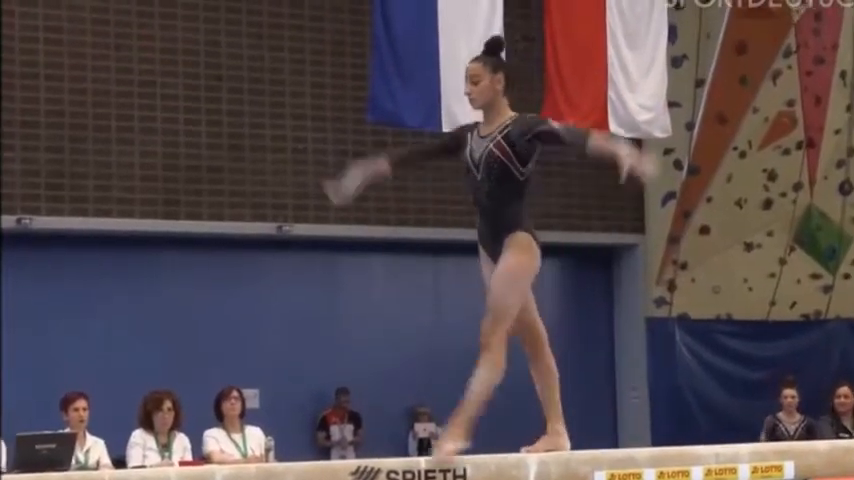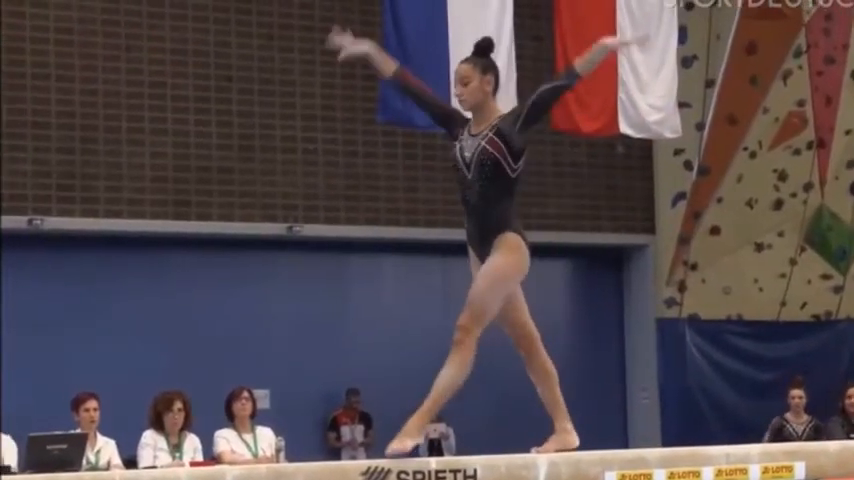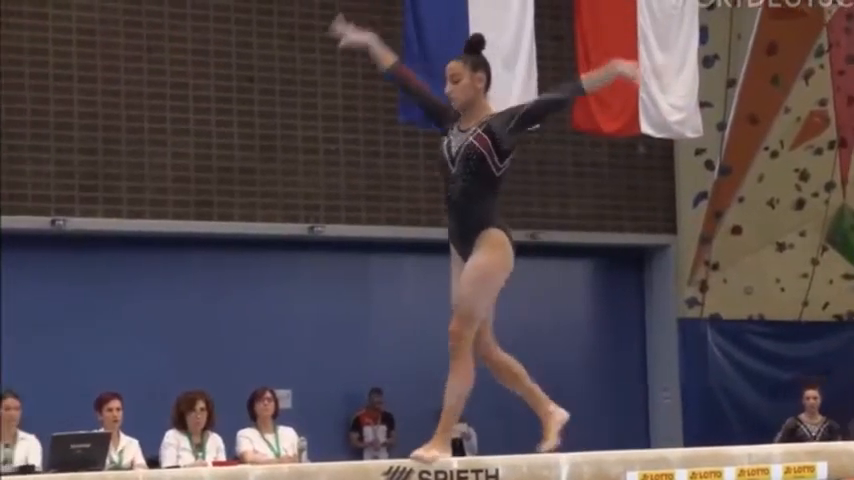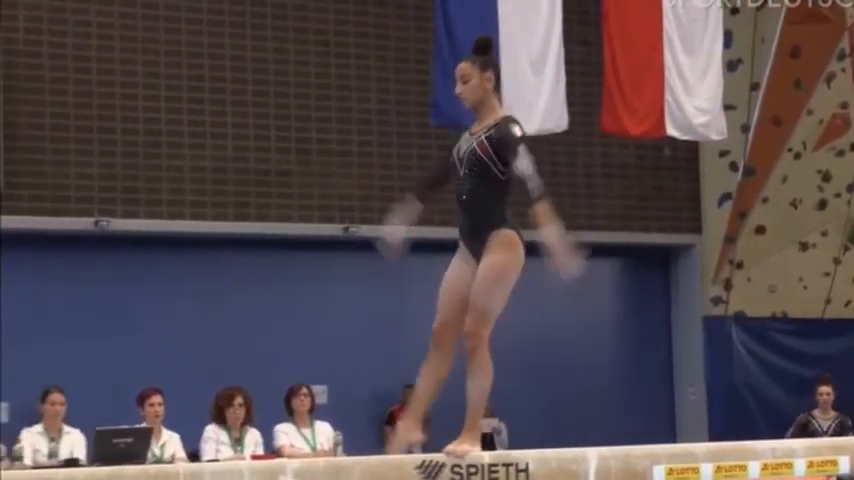
dt=0.2s
person 1, frame 1
left shoulder: (526, 127)
right shoulder: (469, 135)
left elbow: (573, 136)
right elbow: (417, 152)
left wrist: (620, 150)
right wrist: (364, 171)
left hip: (519, 243)
right hip: (490, 245)
left knee: (491, 336)
right knee: (532, 340)
left ankle: (459, 427)
right ankle: (556, 431)
person 1, frame 2
left shoulder: (516, 123)
right shoulder: (460, 128)
left elbow: (561, 84)
right elbow: (412, 88)
left wrist: (604, 48)
right wrist: (369, 50)
left hip: (507, 244)
right hip: (479, 248)
left knee: (466, 332)
right knee: (527, 342)
left ankle: (418, 425)
right ankle: (564, 429)
person 1, frame 3
left shoulder: (505, 123)
right shoulder: (450, 124)
left elbow: (559, 97)
right elbow: (407, 82)
left wrist: (611, 70)
right wrist: (369, 41)
left hip: (490, 243)
right hip: (460, 246)
left knee: (459, 337)
right knee: (482, 347)
left ankle: (442, 440)
right ankle: (548, 411)
person 1, frame 4
left shoulder: (507, 131)
right shoulder: (470, 134)
left elbow: (530, 180)
right elbow: (438, 178)
left wrist: (552, 233)
right wrist: (401, 219)
left hip: (500, 242)
right hip: (470, 246)
left knee: (474, 335)
right knee: (441, 332)
left ankle: (471, 434)
right ankle: (411, 423)
